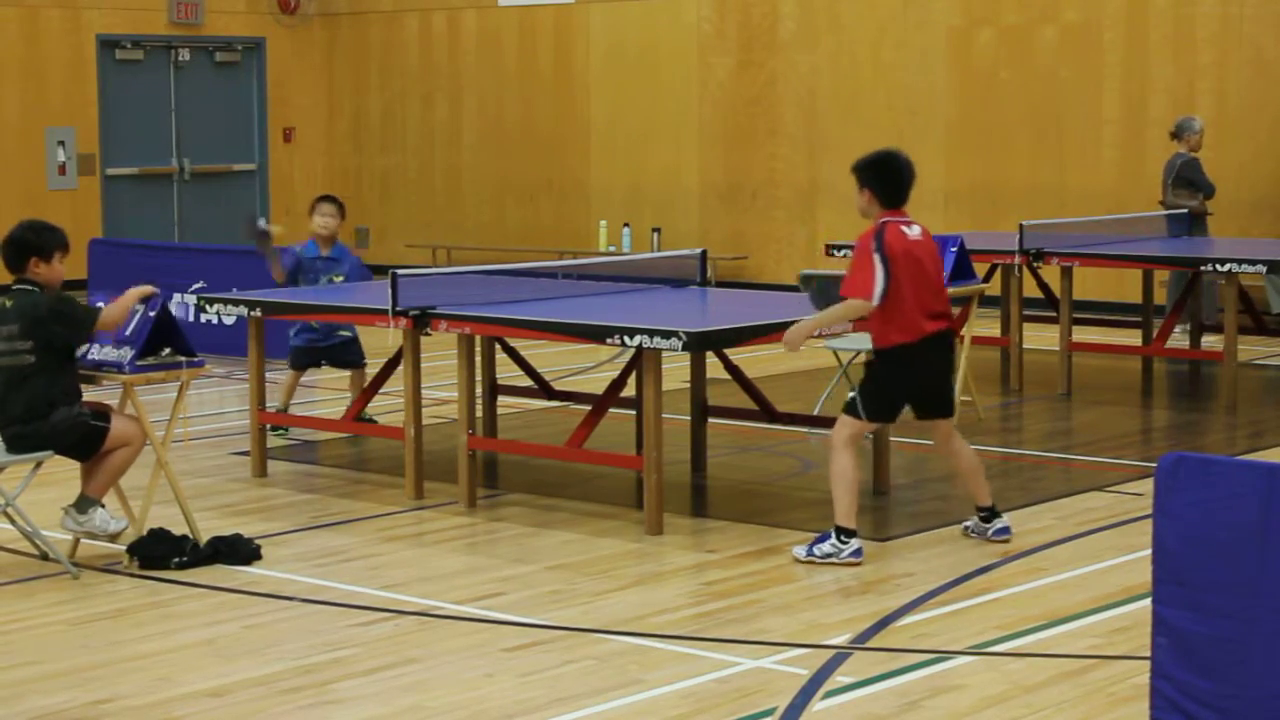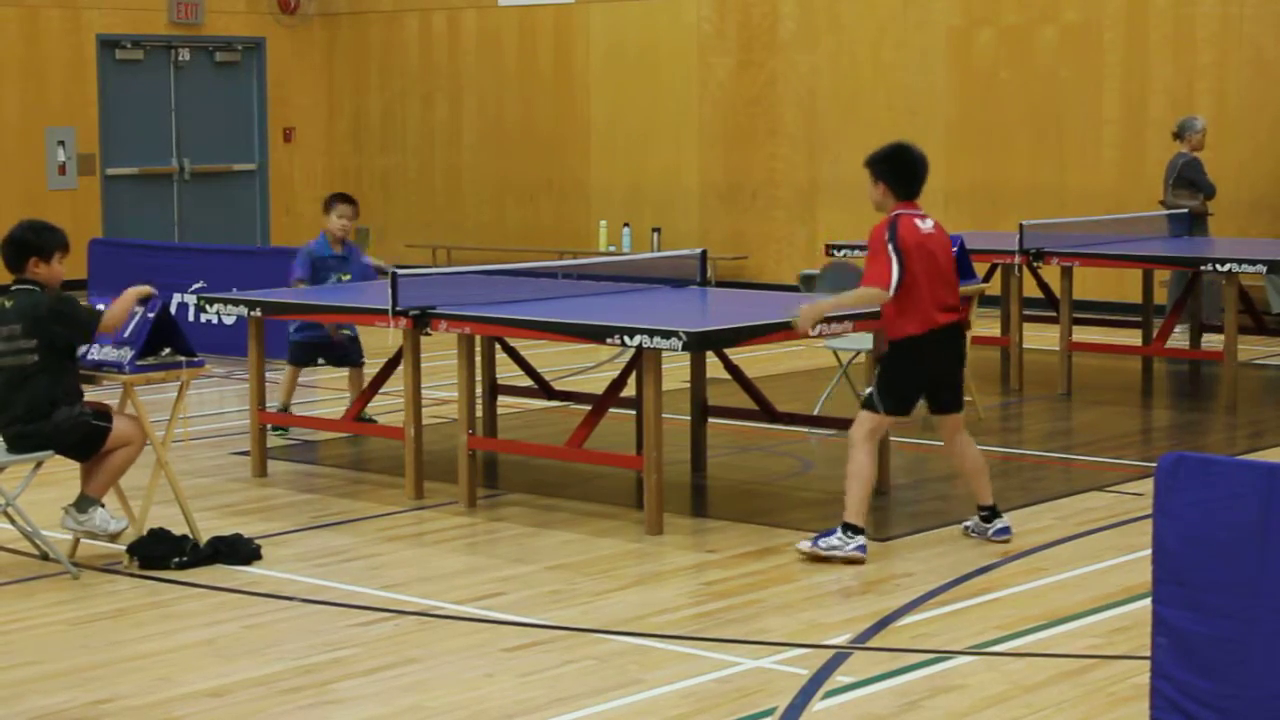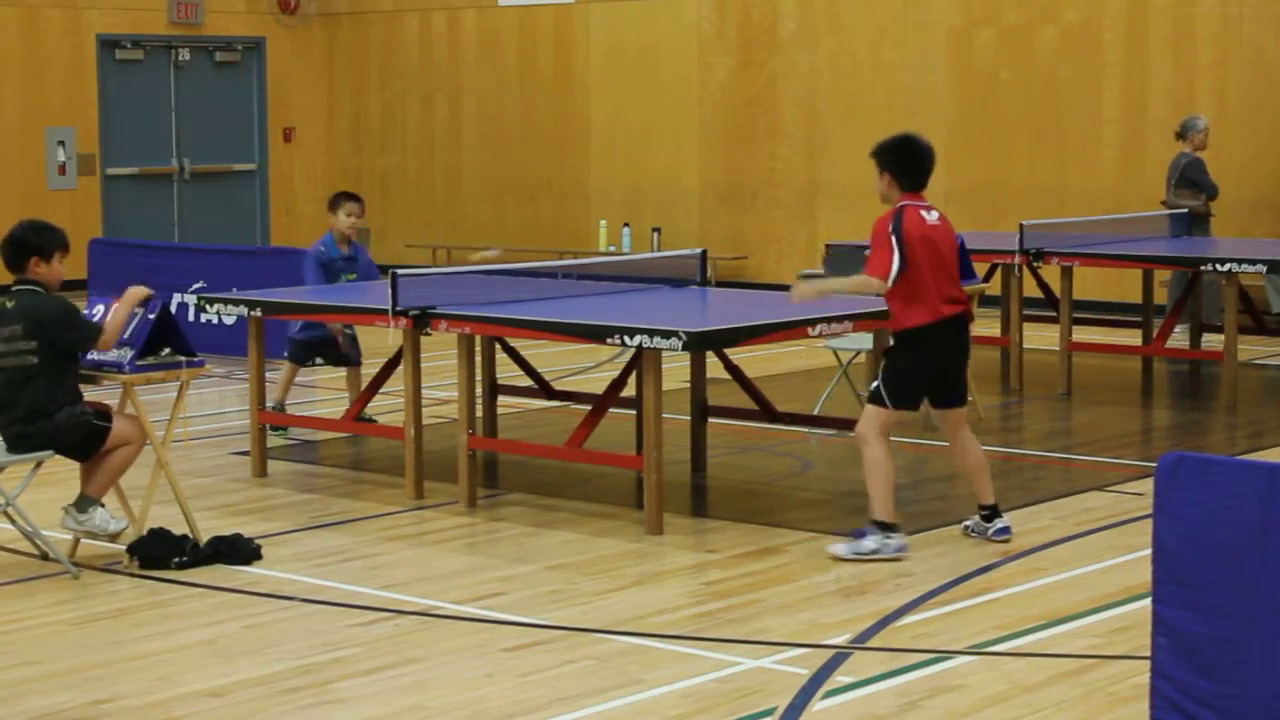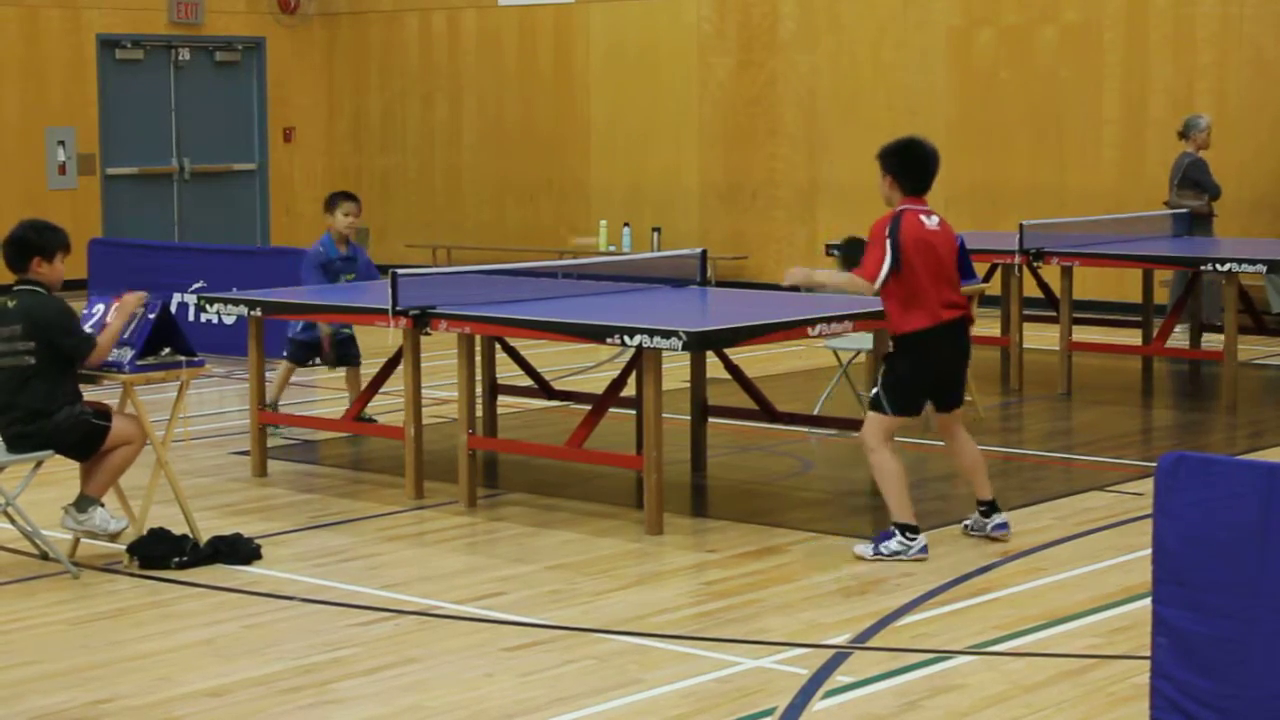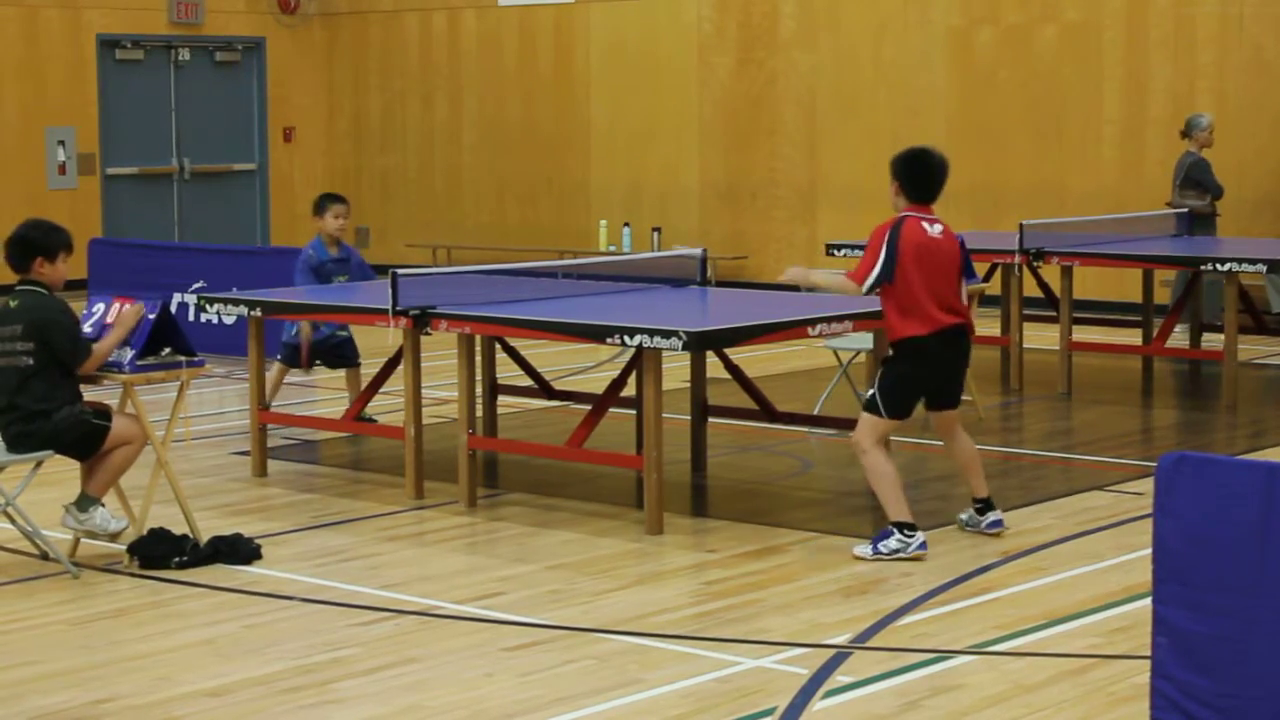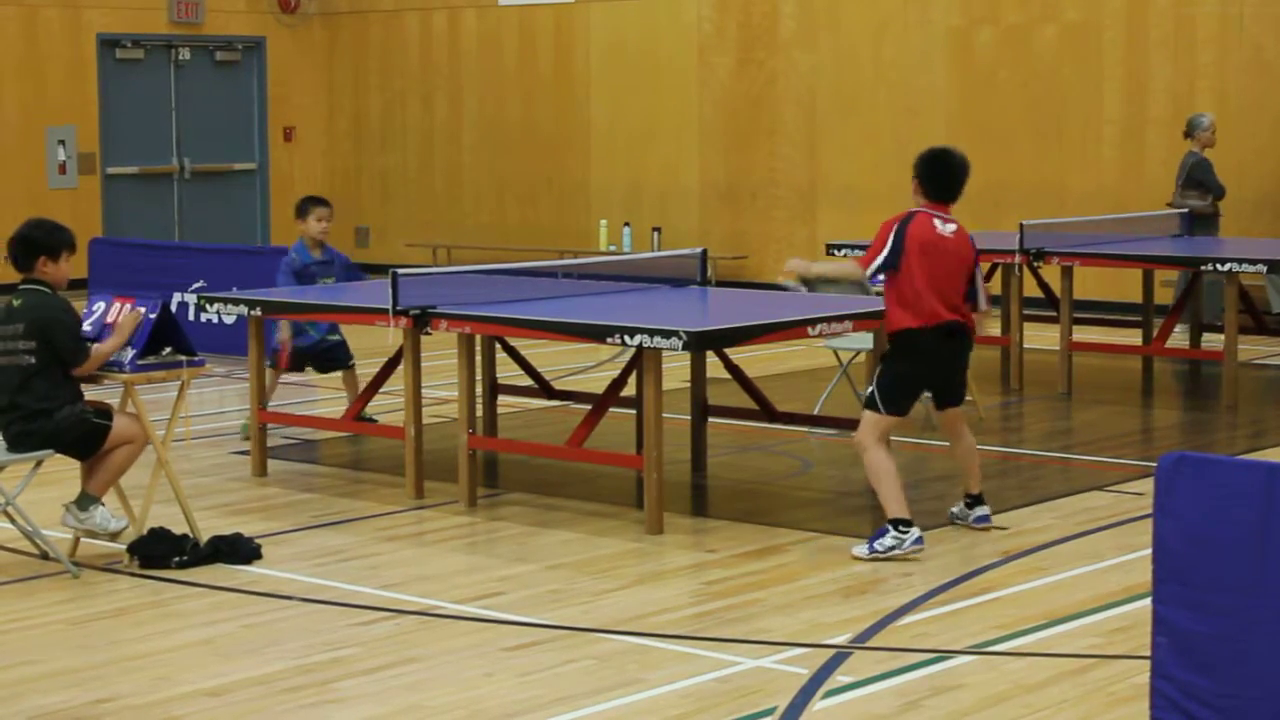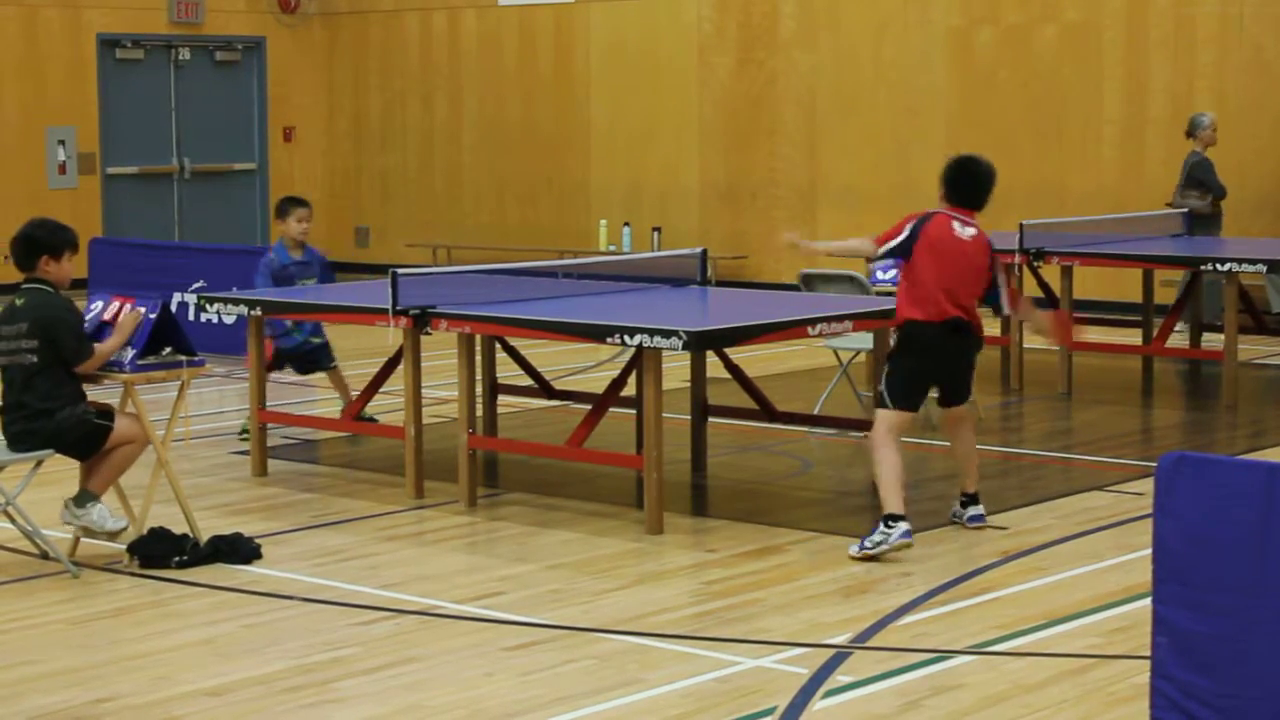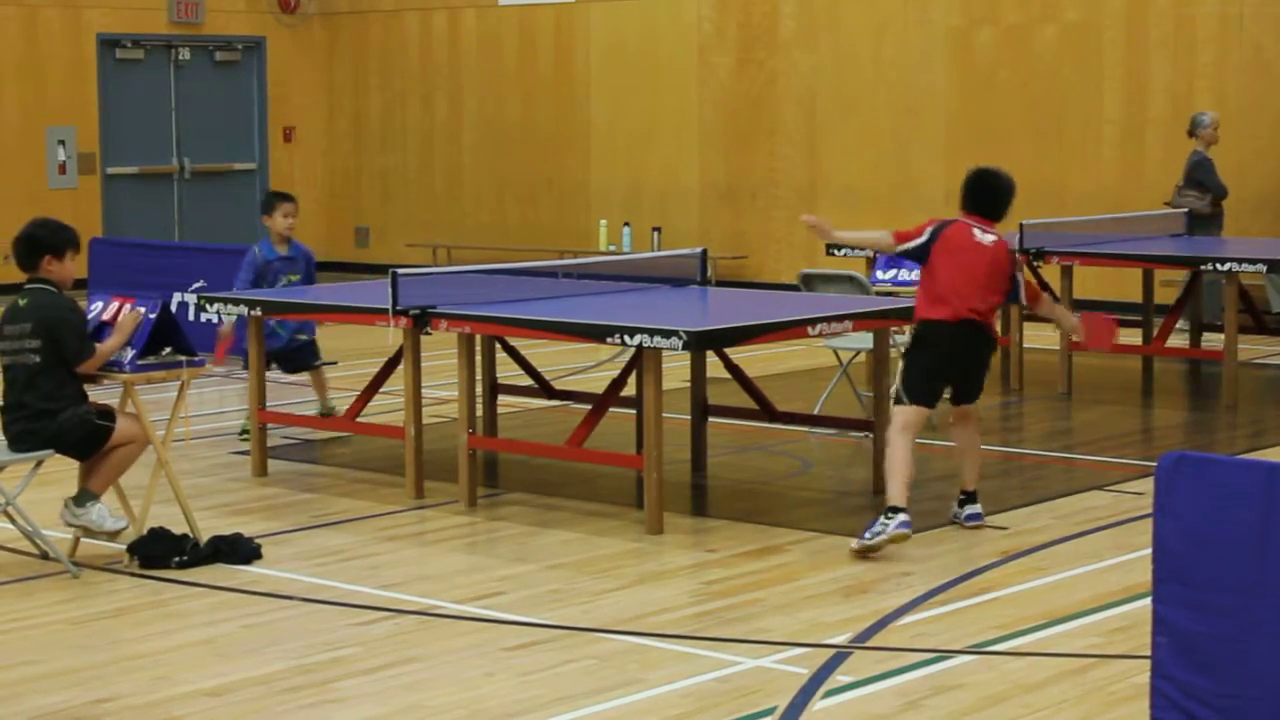
dt=0.1s
person 1, frame 1
left shoulder: (875, 240)
right shoulder: (922, 237)
left elbow: (862, 303)
left wrist: (811, 325)
left hip: (900, 355)
right hip: (938, 347)
left knee: (843, 440)
right knee: (948, 435)
left ankle: (843, 539)
right ankle: (990, 517)
person 1, frame 2
left shoulder: (889, 232)
right shoulder: (937, 230)
left elbow: (880, 292)
left wrist: (822, 307)
left hip: (913, 347)
right hip: (949, 340)
left knee: (862, 435)
right knee: (955, 431)
left ankle: (850, 534)
right ankle: (991, 518)
person 1, frame 3
left shoulder: (893, 222)
right shoulder: (941, 222)
left elbow: (881, 281)
left wrist: (821, 286)
left hip: (918, 340)
right hip: (954, 334)
left knee: (870, 430)
right knee: (958, 428)
left ankle: (881, 532)
right ankle: (992, 517)
person 1, frame 4
left shoulder: (890, 226)
right shoulder: (943, 228)
left elbow: (866, 283)
left wrist: (812, 277)
left hip: (917, 344)
right hip: (954, 338)
left knee: (875, 438)
right knee: (952, 428)
left ankle: (907, 535)
right ankle: (990, 514)
person 1, frame 5
left shoulder: (893, 232)
right shoulder: (951, 239)
left elbow: (859, 285)
left wrist: (806, 277)
left hip: (915, 349)
right hip: (954, 343)
left knee: (867, 439)
right knee: (949, 426)
left ankle: (906, 533)
right ankle: (985, 510)
person 1, frame 6
left shoulder: (902, 226)
right shoulder: (966, 240)
left elbow: (863, 270)
right elbow: (980, 306)
left wrist: (810, 268)
left hip: (913, 344)
right hip: (955, 341)
left knee: (869, 437)
right knee: (954, 423)
left ankle: (901, 530)
right ankle: (976, 505)
person 1, frame 7
left shoulder: (922, 225)
right shoulder: (984, 246)
left elbow: (872, 247)
right elbow: (1011, 303)
left wrist: (816, 245)
right wrist: (1041, 322)
left hip: (918, 337)
right hip: (962, 339)
left knee: (884, 433)
right knee: (958, 420)
left ankle: (894, 523)
right ankle: (970, 504)
person 1, frame 8
left shoulder: (941, 231)
right shoulder: (1005, 252)
left elbow: (888, 242)
right elbow: (1034, 300)
left wrist: (835, 236)
right wrist: (1070, 320)
left hip: (935, 336)
right hip: (977, 341)
left knee: (901, 430)
right knee: (964, 416)
left ankle: (896, 514)
right ankle: (969, 502)
person 2, frame 1
right shoulder: (50, 305)
right elbow: (107, 320)
right wrist: (134, 294)
right hip: (44, 424)
left knee: (105, 416)
right knee: (134, 431)
left ankle: (88, 507)
right ankle: (84, 511)
person 2, frame 2
right shoulder: (51, 305)
right elbow: (108, 323)
right wrist: (132, 294)
right hip: (44, 423)
left knee: (105, 418)
right knee: (134, 431)
left ankle: (88, 506)
right ankle: (84, 510)
person 2, frame 3
right shoulder: (50, 307)
right elbow: (103, 340)
right wrist: (128, 301)
right hip: (46, 424)
left knee: (103, 417)
right knee: (134, 431)
left ankle: (87, 506)
right ankle: (84, 509)
person 2, frame 4
right shoulder: (49, 308)
right elbow: (93, 355)
right wrist: (124, 312)
right hip: (46, 423)
left knee: (103, 418)
right knee: (134, 431)
left ankle: (87, 506)
right ankle: (84, 509)
person 2, frame 5
right shoulder: (51, 309)
right elbow: (84, 364)
left wrist: (80, 339)
right wrist: (120, 329)
right hip: (46, 423)
left knee: (103, 417)
right knee: (135, 431)
left ankle: (87, 508)
right ankle: (85, 508)
person 2, frame 6
right shoulder: (53, 307)
right elbow: (81, 365)
left wrist: (81, 338)
right wrist: (120, 336)
right hip: (47, 422)
left knee: (104, 417)
right knee: (136, 431)
left ankle: (87, 507)
right ankle: (85, 507)
person 2, frame 7
right shoulder: (57, 307)
right elbow: (84, 363)
left wrist: (90, 332)
right wrist: (120, 335)
right hip: (49, 422)
left knee: (104, 417)
right knee: (137, 430)
left ankle: (85, 505)
right ankle: (84, 504)
person 2, frame 8
right shoulder: (60, 307)
right elbow: (85, 363)
left wrist: (89, 332)
right wrist: (120, 335)
right hip: (50, 422)
left knee: (104, 418)
right knee: (137, 431)
left ankle: (84, 506)
right ankle: (83, 503)
person 3, frame 1
left shoulder: (347, 256)
right shoulder: (298, 254)
right elbow: (280, 278)
right wrist: (273, 259)
left hip: (340, 325)
right hip: (307, 326)
left knee: (358, 366)
right knee: (296, 370)
left ankle: (356, 411)
right ankle: (281, 413)
person 3, frame 2
left shoulder: (356, 256)
right shoulder: (311, 251)
right elbow: (300, 283)
left hip: (341, 322)
right hip: (309, 322)
left knee: (356, 365)
right knee: (294, 366)
left ankle: (356, 411)
right ankle: (282, 412)
person 3, frame 3
left shoulder: (360, 254)
right shoulder: (318, 253)
right wrist: (330, 319)
left hip: (343, 321)
right hip: (312, 322)
left knee: (354, 364)
right knee: (293, 363)
right ankle: (278, 408)
person 3, frame 4
left shoulder: (358, 254)
right shoulder: (316, 254)
right wrist: (322, 322)
left hip: (341, 322)
right hip: (310, 322)
left knee: (353, 364)
right knee: (291, 363)
right ankle: (270, 407)
person 3, frame 5
left shoulder: (351, 256)
right shoulder: (308, 257)
right wrist: (306, 324)
left hip: (336, 325)
right hip: (310, 323)
left knee: (353, 365)
right knee: (284, 365)
left ankle: (356, 411)
person 3, frame 6
left shoulder: (337, 259)
right shoulder: (291, 261)
left elbow: (358, 285)
right wrist: (285, 329)
left hip: (326, 327)
right hip: (298, 328)
left knee: (348, 366)
right knee: (274, 371)
left ankle: (356, 412)
person 3, frame 7
left shoulder: (317, 259)
right shoulder: (271, 261)
right wrist: (264, 329)
left hip: (309, 328)
right hip: (280, 329)
left knee: (332, 368)
person 3, frame 8
left shoulder: (303, 254)
right shoulder: (256, 255)
left elbow: (309, 289)
right elbow: (241, 291)
right wrist: (230, 321)
left hip: (297, 325)
right hip: (267, 325)
left knee: (314, 366)
left ankle: (326, 410)
right ankle: (254, 419)
person 4, frame 1
left shoulder: (1171, 163)
right shoulder: (1189, 163)
right elbow: (1209, 191)
left wrist: (1191, 195)
right wrist: (1197, 195)
left hip: (1175, 224)
right hip: (1191, 225)
left knee: (1179, 272)
right knee: (1207, 273)
left ankle: (1176, 320)
right ankle: (1205, 323)
person 4, frame 2
left shoulder: (1174, 163)
right shoulder: (1191, 163)
right elbow: (1210, 191)
left wrist: (1191, 196)
right wrist: (1198, 196)
left hip: (1177, 224)
right hip: (1192, 225)
left knee: (1180, 272)
right knee: (1208, 274)
left ankle: (1177, 320)
right ankle: (1210, 323)
person 4, frame 3
left shoulder: (1177, 162)
right shoulder: (1193, 163)
right elbow: (1212, 192)
left wrist: (1196, 196)
right wrist: (1200, 196)
left hip: (1179, 224)
right hip: (1194, 225)
left knee: (1181, 272)
right knee: (1209, 273)
left ankle: (1178, 320)
right ankle: (1211, 324)
person 4, frame 4
left shoulder: (1180, 162)
right shoulder: (1196, 163)
right elbow: (1215, 192)
left wrist: (1198, 197)
right wrist: (1203, 196)
right hip: (1197, 226)
left knee: (1183, 272)
right knee: (1210, 274)
left ankle: (1178, 320)
right ankle: (1211, 324)
person 4, frame 5
left shoulder: (1183, 161)
right shoulder: (1198, 163)
right elbow: (1218, 192)
left wrist: (1202, 196)
right wrist: (1206, 197)
left hip: (1187, 224)
right hip: (1200, 225)
left knee: (1185, 272)
right knee: (1211, 274)
left ankle: (1179, 319)
right ankle: (1211, 324)
person 4, frame 6
left shoulder: (1188, 161)
right shoulder: (1200, 163)
right elbow: (1219, 192)
left wrist: (1205, 196)
right wrist: (1208, 196)
left hip: (1191, 225)
right hip: (1202, 226)
left knee: (1189, 272)
right knee: (1211, 275)
right ankle: (1211, 324)
person 4, frame 7
left shoulder: (1193, 160)
right shoulder: (1200, 163)
left elbow: (1210, 191)
right elbow: (1220, 192)
left wrist: (1206, 196)
right wrist: (1209, 196)
left hip: (1196, 224)
right hip: (1203, 225)
left knee: (1193, 272)
right knee: (1212, 274)
left ankle: (1182, 319)
right ankle: (1211, 325)
person 4, frame 8
left shoulder: (1198, 160)
right shoulder: (1201, 162)
left elbow: (1213, 191)
right elbow: (1221, 192)
left wrist: (1206, 197)
right wrist: (1209, 197)
left hip: (1200, 224)
right hip: (1204, 225)
right knee: (1211, 273)
left ankle: (1183, 317)
right ankle: (1211, 324)
